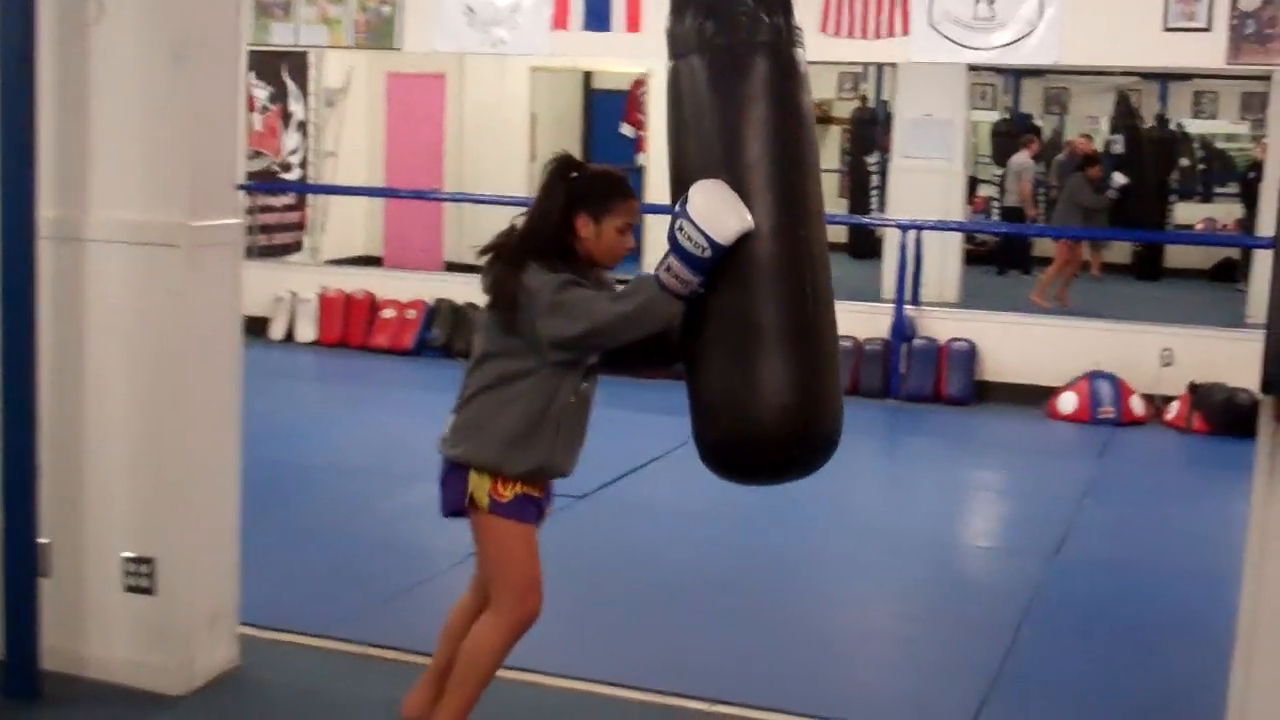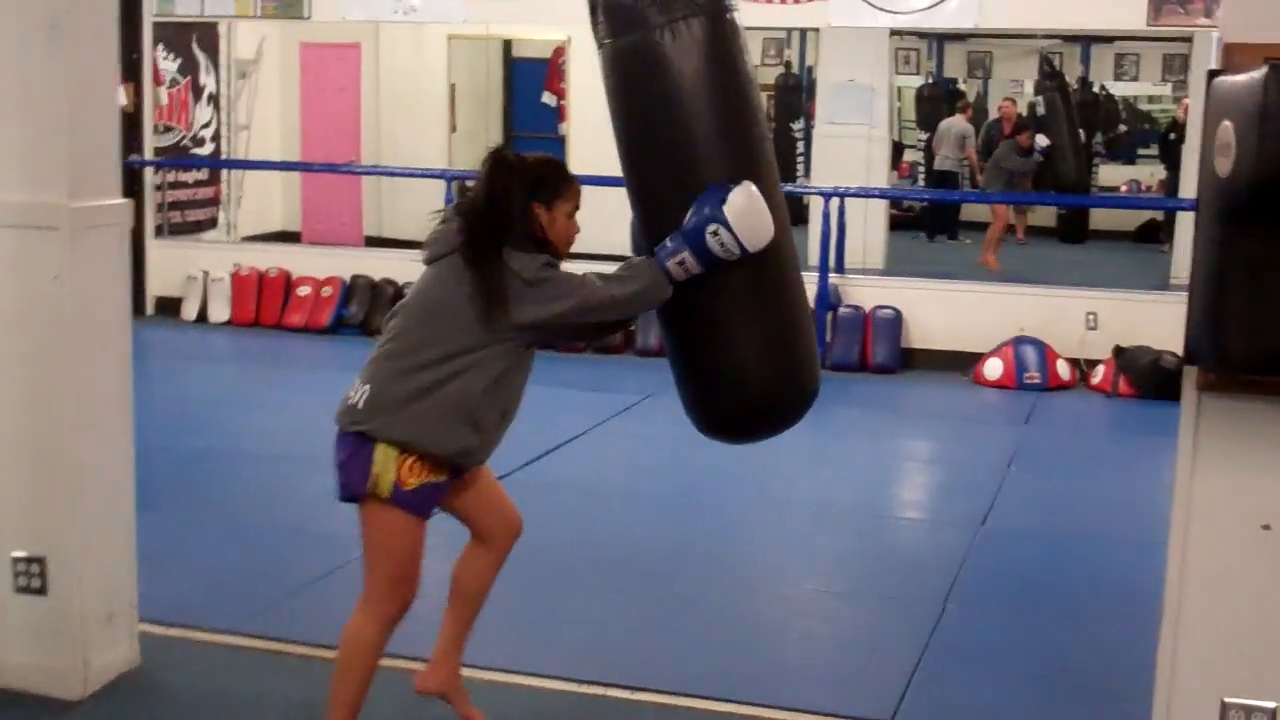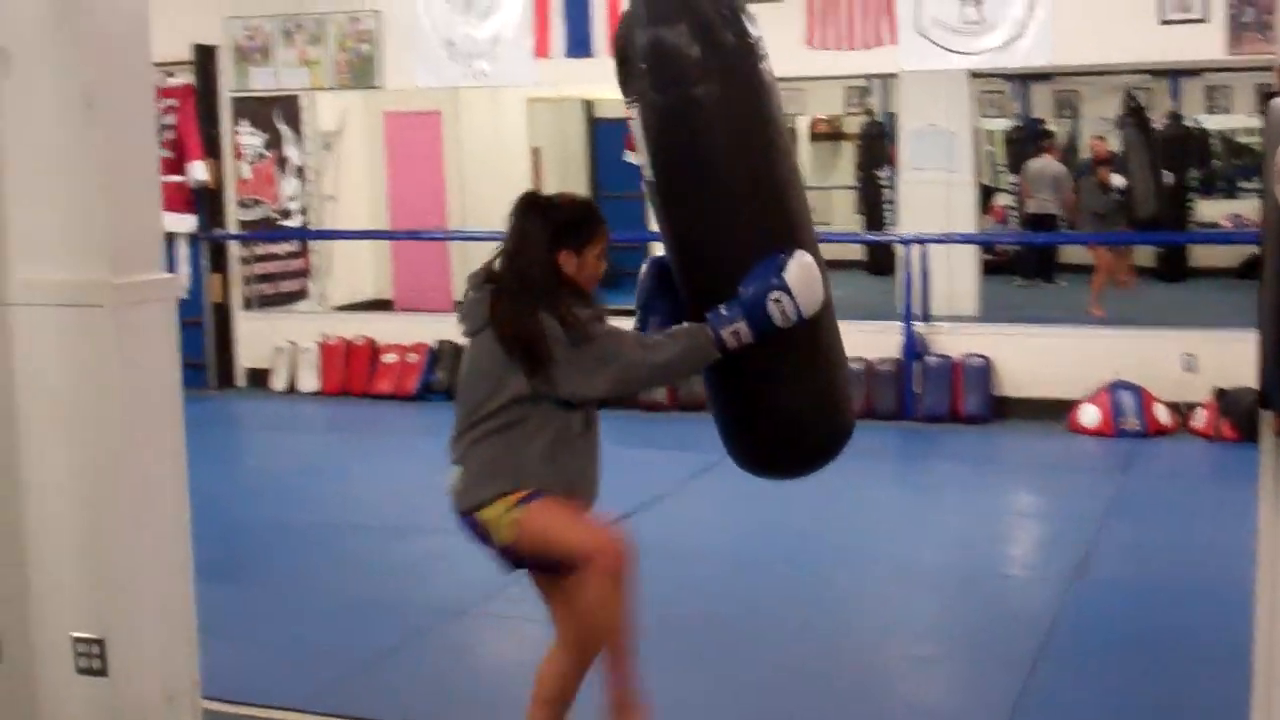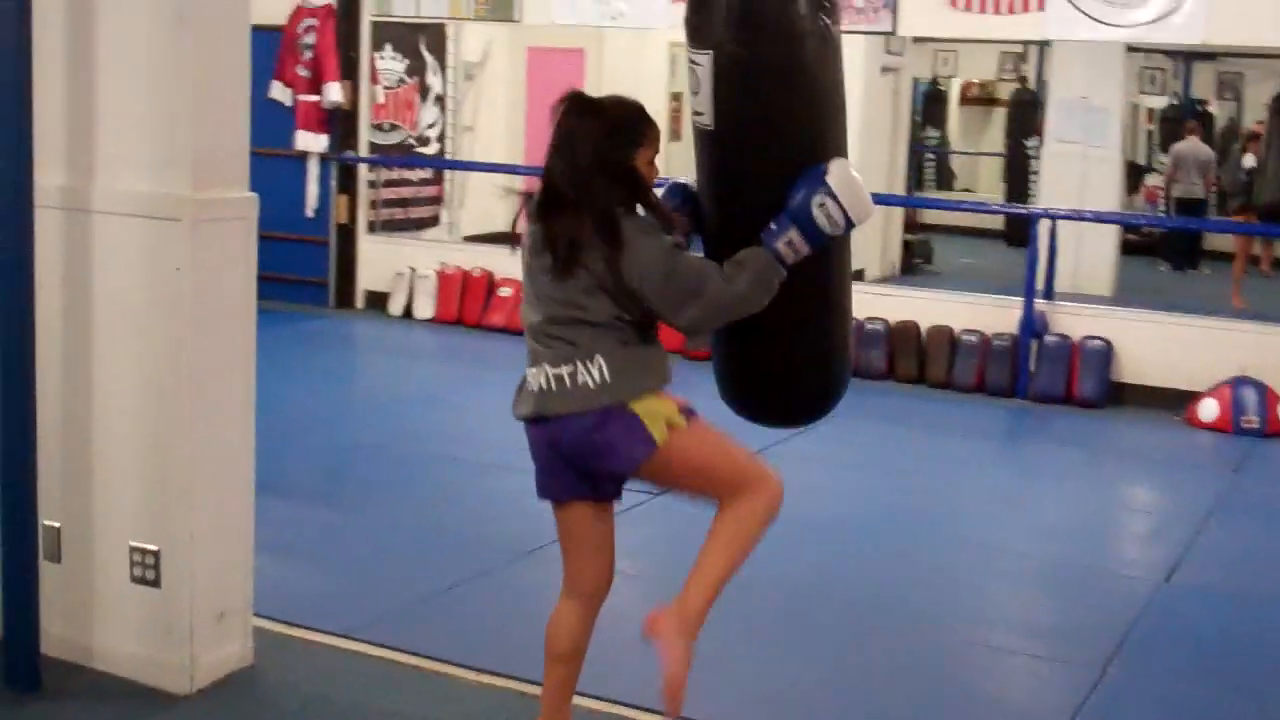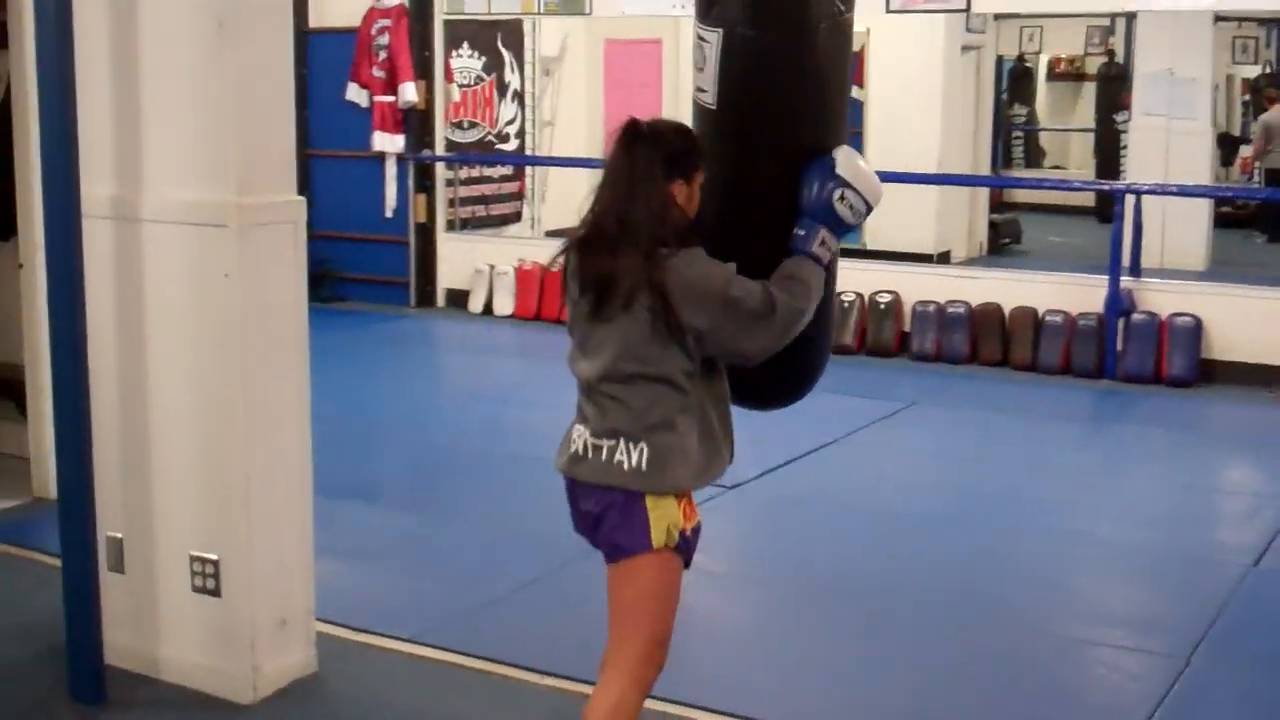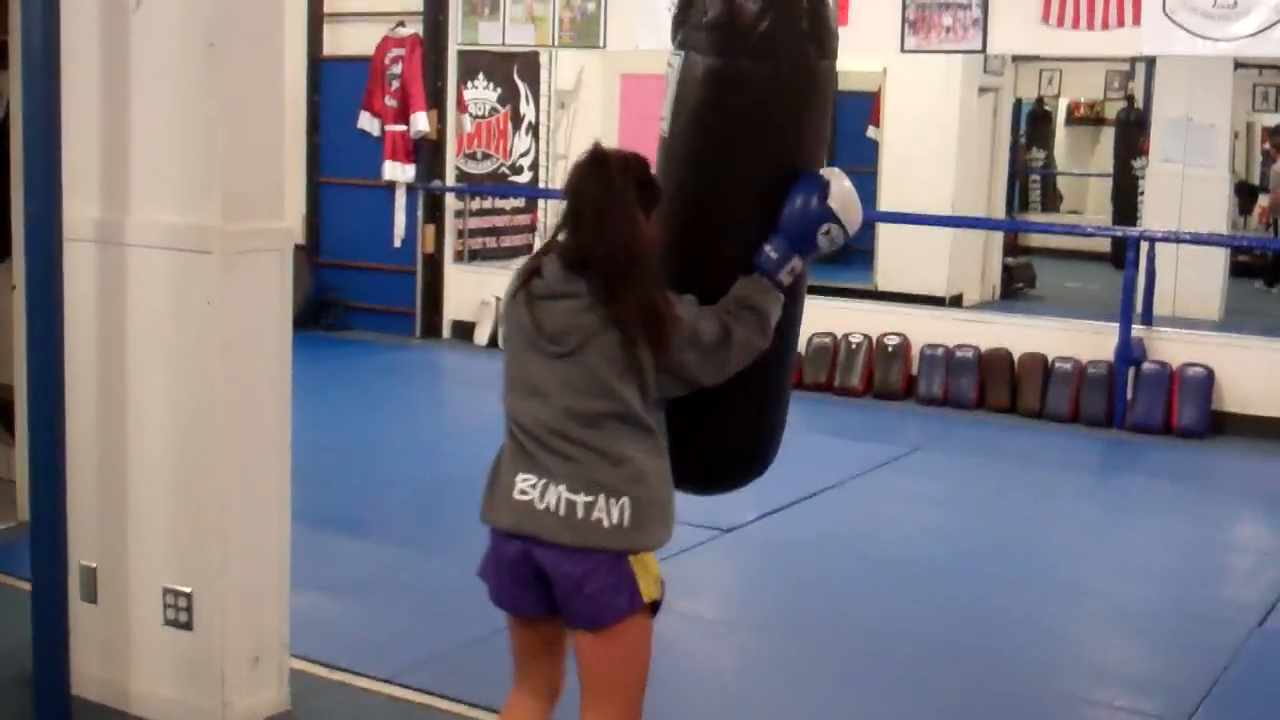
dt=0.3s
person 1, frame 1
left shoulder: (563, 279)
right shoulder: (540, 288)
left elbow: (615, 337)
right elbow: (614, 318)
right wrist: (683, 268)
left hip: (517, 460)
right hip: (490, 461)
left knee: (490, 593)
right knee: (519, 604)
person 1, frame 2
left shoulder: (489, 257)
right shoulder: (514, 274)
left elbow: (581, 311)
right elbow: (598, 298)
left wrist: (657, 264)
right wrist: (683, 255)
left hip: (429, 436)
right hip: (394, 437)
left knee: (501, 528)
right knee: (388, 598)
left ankle: (443, 669)
person 1, frame 3
left shoulder: (505, 307)
right shoulder: (554, 325)
left elbow: (606, 372)
right elbow: (638, 370)
left wrist: (653, 317)
right wrist: (733, 326)
left hip: (537, 488)
right hip: (503, 496)
left knee: (582, 632)
person 1, frame 4
left shoulder: (550, 224)
right shoulder: (623, 231)
right elbow: (707, 302)
left wrist: (666, 224)
right wrist: (785, 241)
left hip: (552, 414)
right hip: (611, 406)
left knee: (584, 586)
right knee: (758, 492)
right ankle: (678, 620)
person 1, frame 5
left shoulder: (586, 256)
right shoulder: (683, 275)
right elbow: (770, 319)
right wrist: (817, 235)
left hip: (589, 466)
right hip: (645, 476)
left knee: (632, 636)
right knee: (636, 664)
person 1, frame 6
left shoulder: (529, 289)
right shoulder: (645, 310)
right elbow: (724, 346)
right wrist: (783, 258)
left hip: (520, 519)
right hip: (603, 532)
